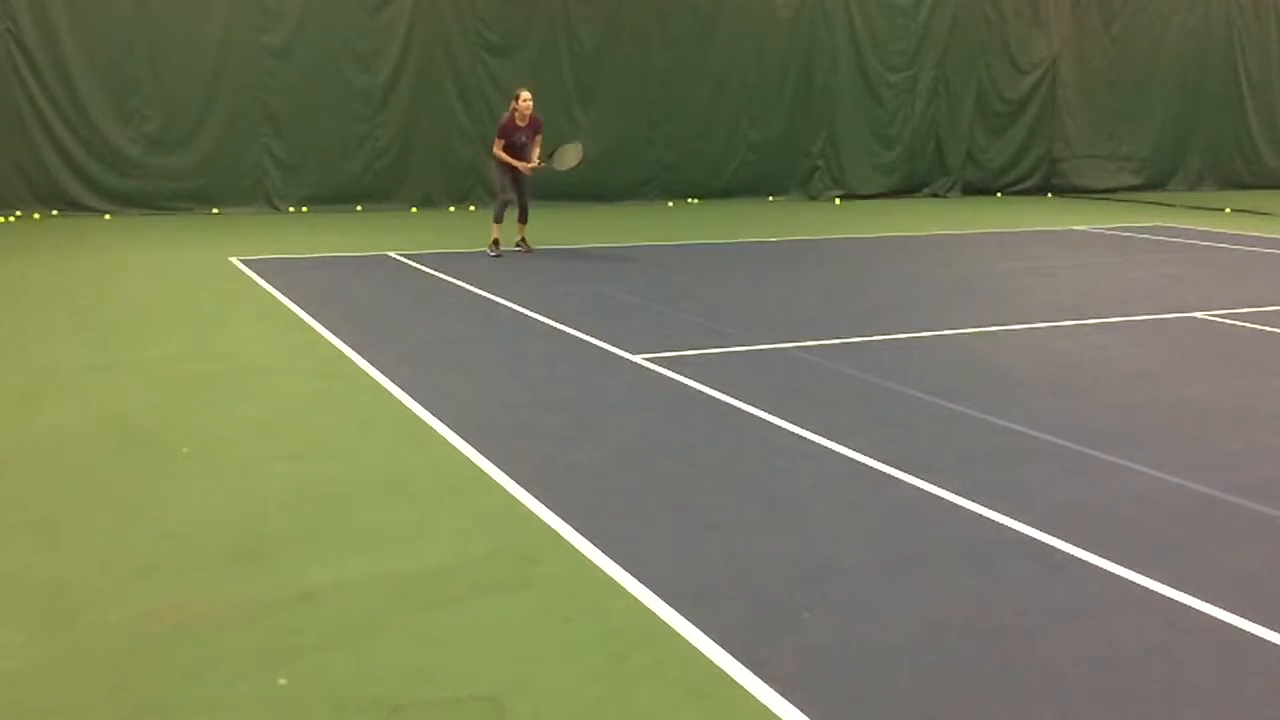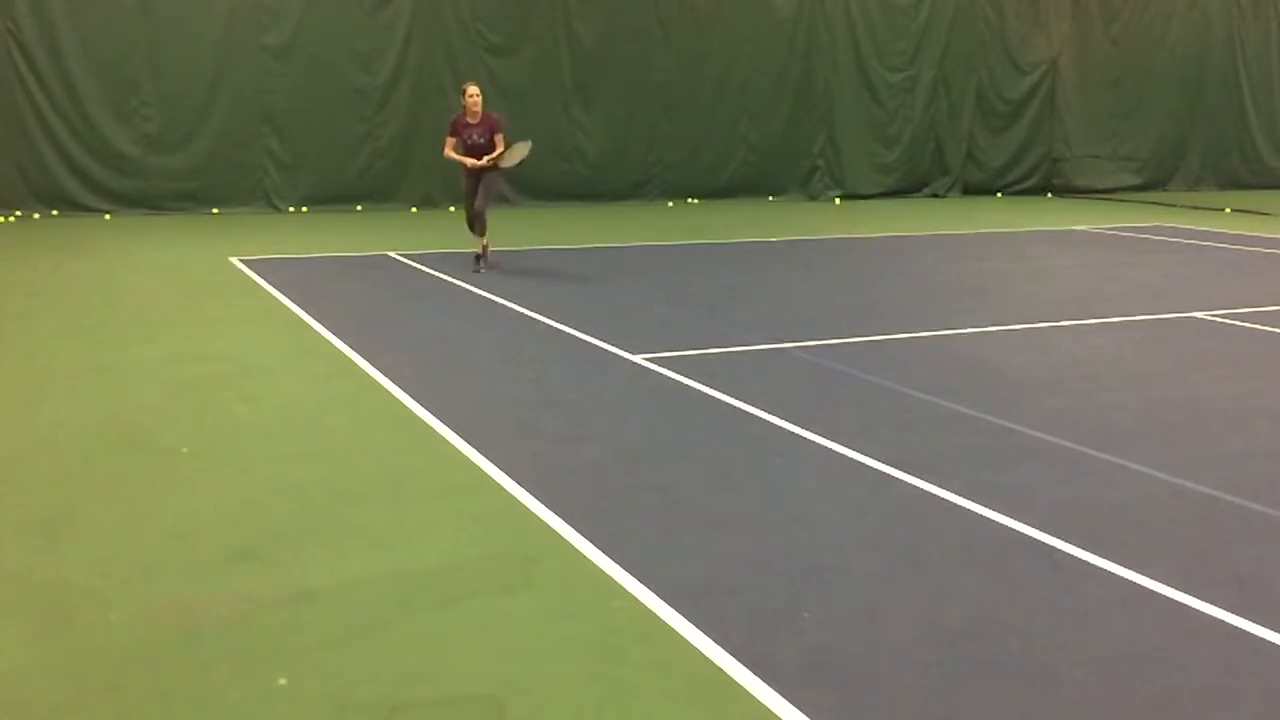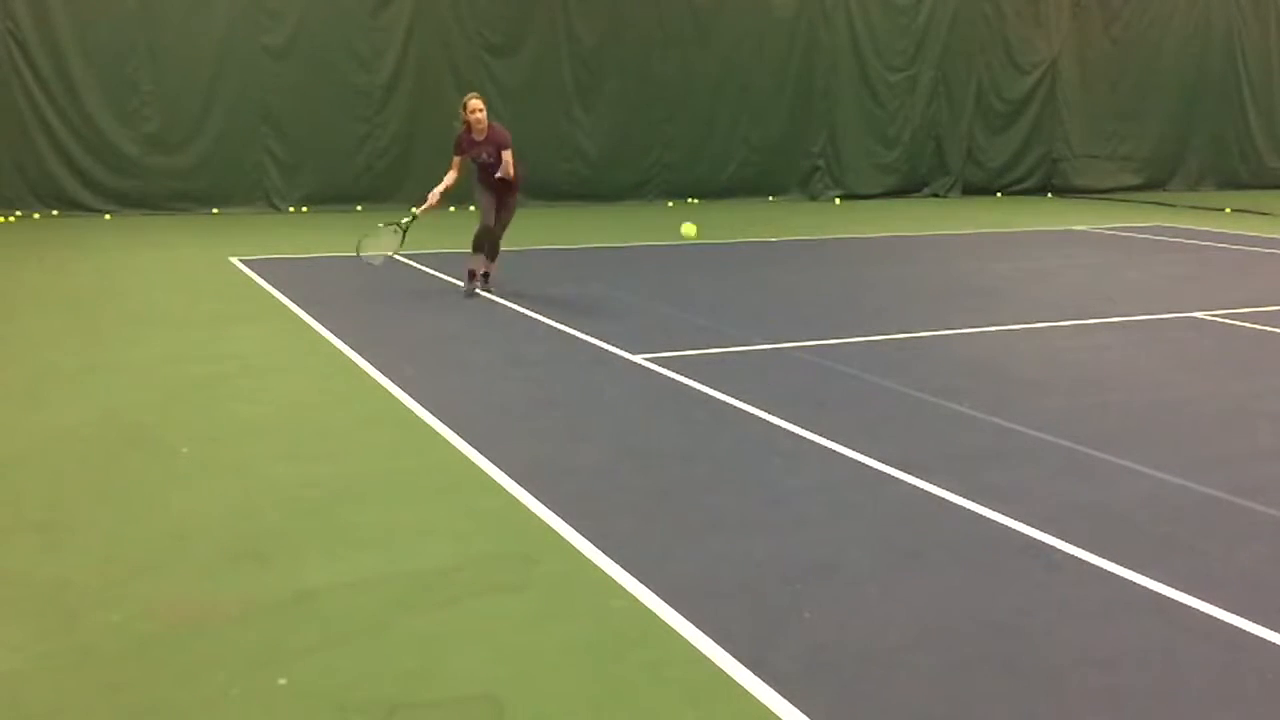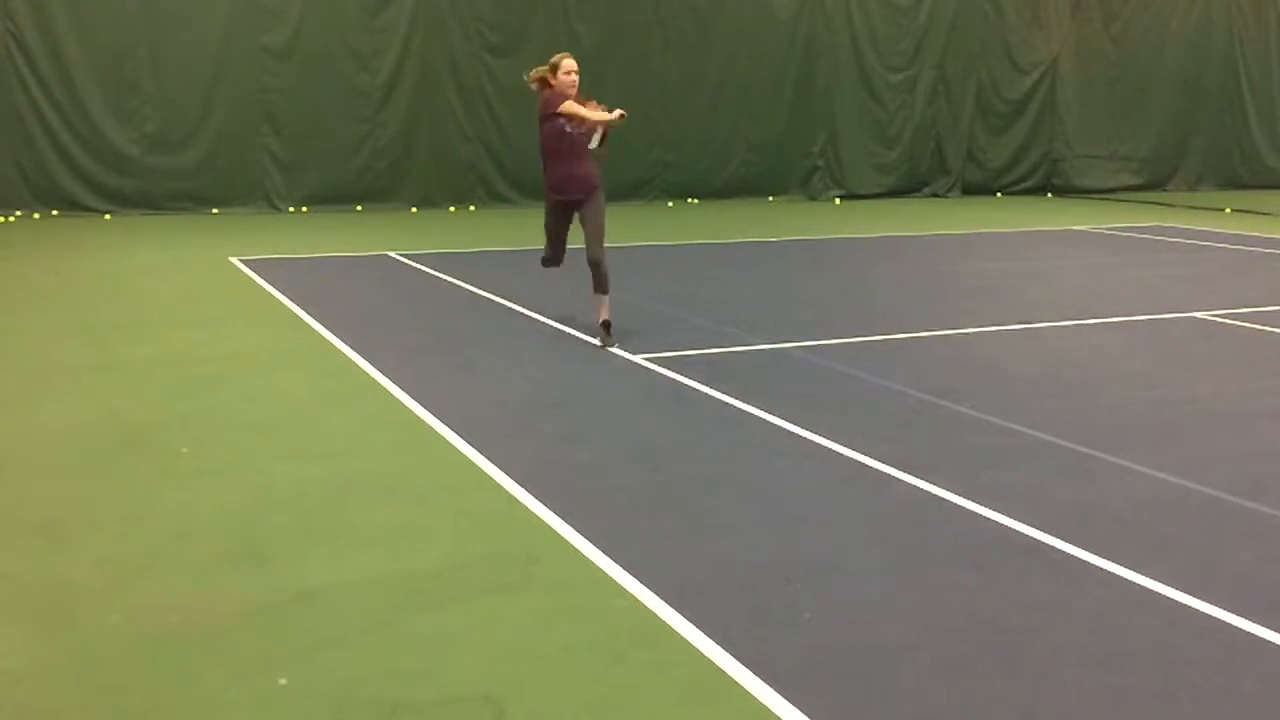
dt=0.7s
person 1, frame 1
left shoulder: (537, 122)
right shoulder: (506, 123)
left elbow: (536, 146)
right elbow: (496, 150)
left wrist: (534, 159)
right wrist: (517, 163)
left hip: (522, 164)
right hip: (503, 163)
left knee: (523, 201)
right knee: (504, 198)
left ankle: (521, 239)
right ankle: (495, 242)
person 1, frame 2
left shoulder: (492, 120)
right shoulder: (457, 122)
left elbow: (501, 148)
right elbow: (447, 151)
left wrist: (490, 158)
right wrist: (464, 160)
left hip: (490, 171)
right hip: (470, 172)
left knee: (479, 208)
right knee: (470, 214)
left ankle: (482, 253)
right ankle: (482, 246)
person 1, frame 3
left shoulder: (500, 133)
right shoulder: (462, 139)
left elbow: (509, 172)
right elbow: (454, 171)
left wrist: (505, 170)
right wrist: (438, 189)
left hip: (507, 188)
right hip: (484, 187)
left knee: (494, 236)
right knee: (487, 225)
left ankle: (485, 274)
right ankle: (472, 271)
person 1, frame 4
left shoulder: (582, 110)
right shoulder: (548, 98)
right elbow: (591, 116)
left wrist: (598, 127)
right wrist: (612, 116)
left hip: (589, 191)
right hip: (558, 193)
left knee: (596, 257)
right knee: (554, 258)
left ankle: (605, 323)
right ankle: (551, 252)
